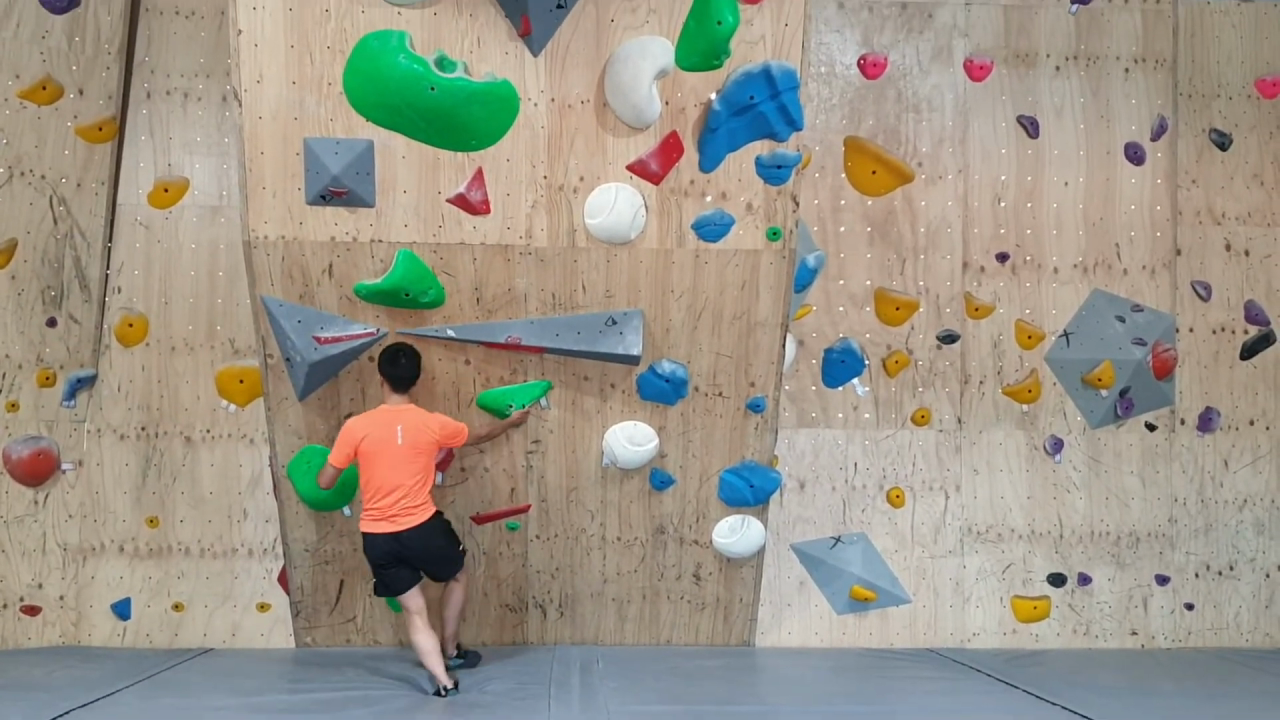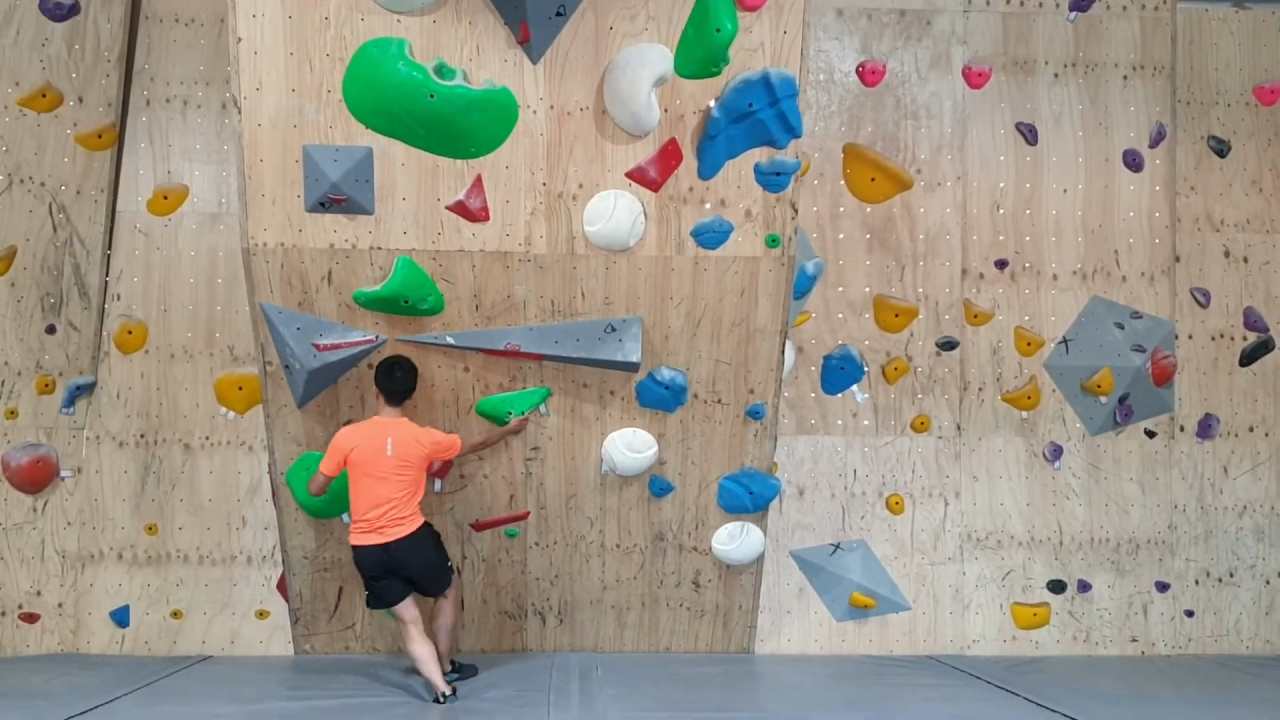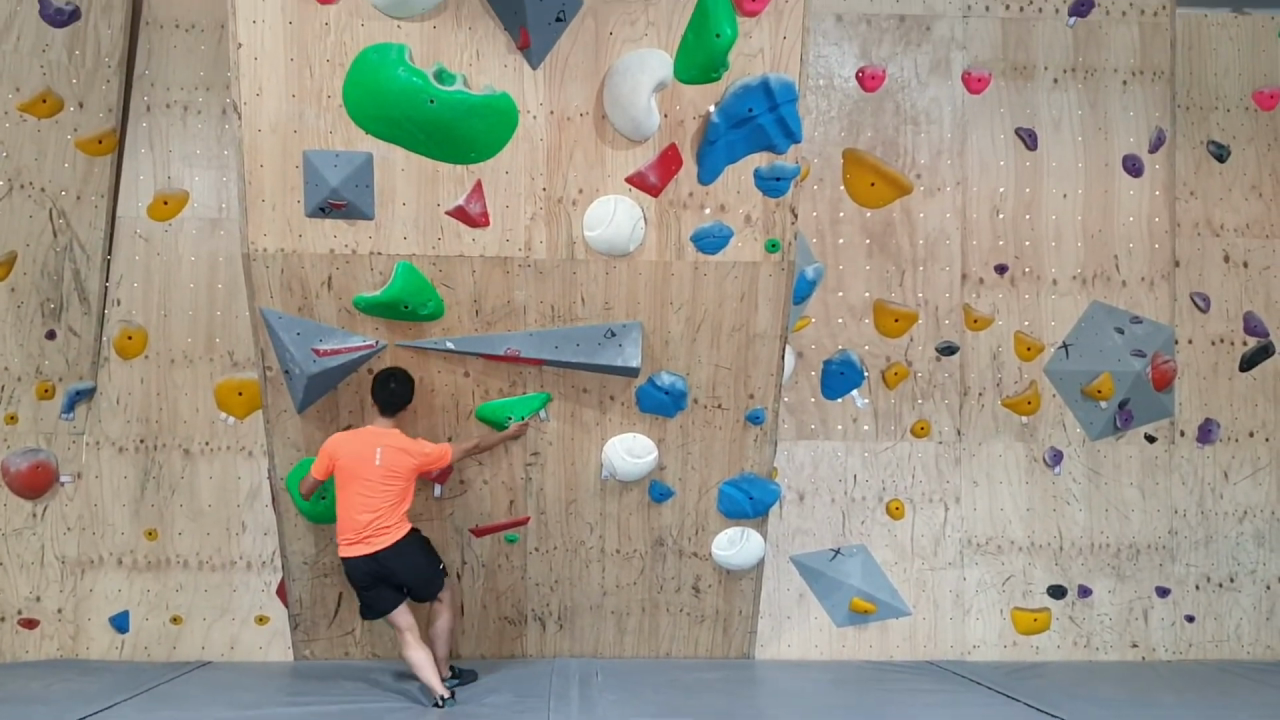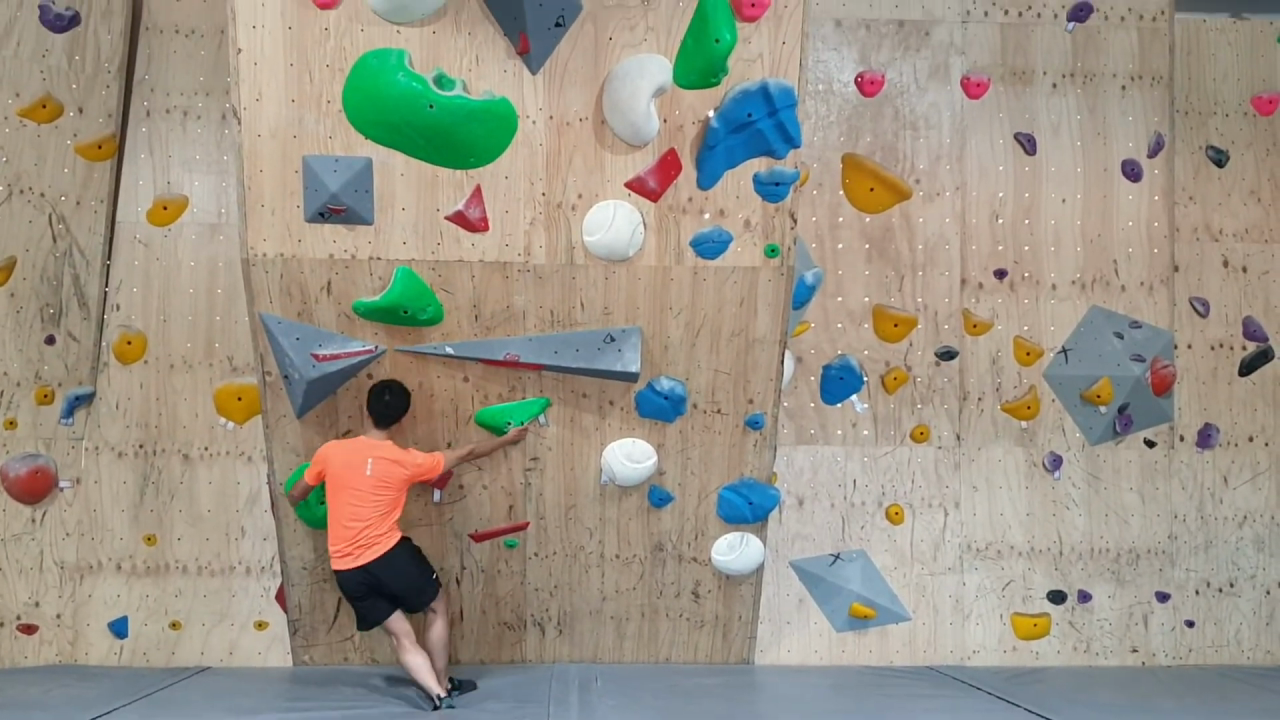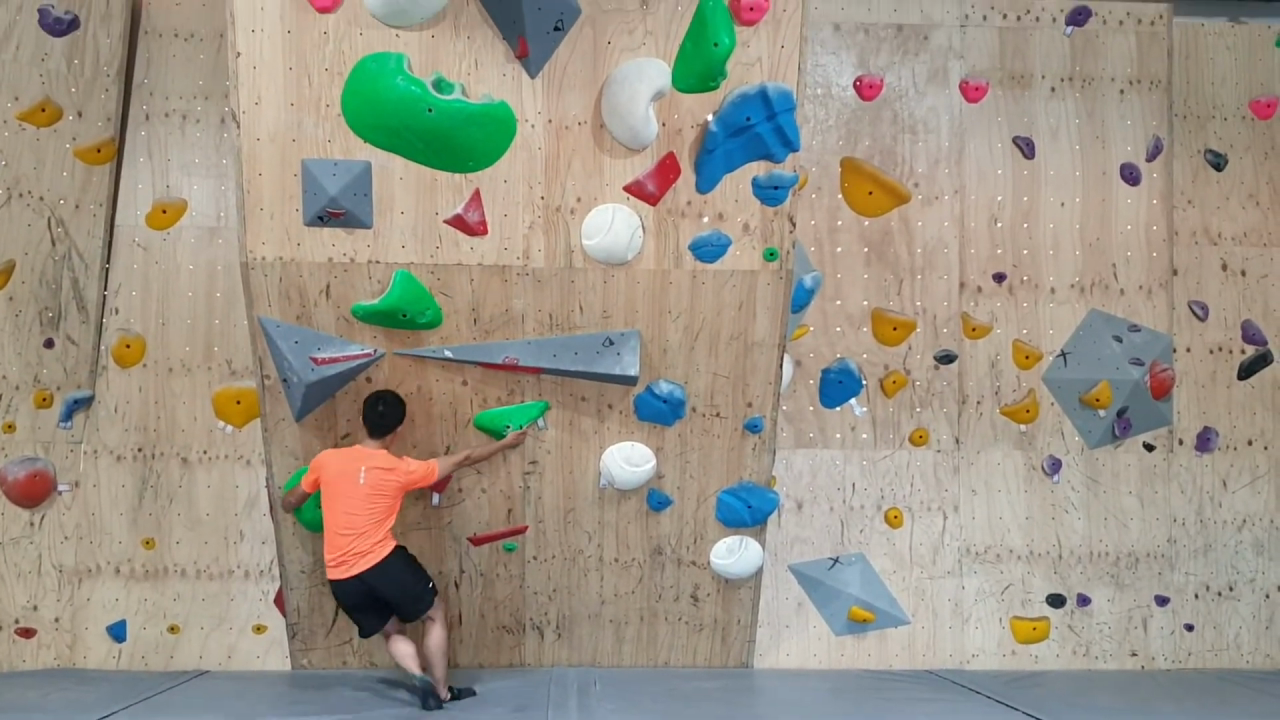
dt=0.1s
person 1, frame 1
left shoulder: (356, 426)
right shoulder: (435, 424)
left elbow: (325, 482)
right elbow: (480, 435)
left wrist: (326, 475)
right wrist: (511, 423)
left hip: (378, 537)
right hip: (423, 526)
left knee: (415, 612)
right knee: (457, 577)
left ankle: (444, 682)
right ankle: (451, 650)
person 1, frame 2
left shoulder: (347, 437)
right shoulder: (426, 439)
left elbow: (317, 488)
right elbow: (475, 443)
right wrist: (509, 429)
left hip: (366, 550)
right hip: (411, 538)
left knee: (410, 622)
right knee: (448, 593)
left ankle: (443, 689)
right ankle: (447, 668)
person 1, frame 3
left shoulder: (337, 444)
right shoulder: (416, 451)
left elbow: (305, 491)
right elbow: (469, 448)
left wrist: (314, 484)
right wrist: (507, 435)
left hip: (355, 560)
right hip: (400, 546)
left knee: (405, 629)
right knee: (444, 595)
left ankle: (441, 693)
right ankle: (445, 674)
person 1, frame 4
left shoulder: (330, 452)
right shoulder: (408, 462)
left elbow: (296, 495)
right elbow: (466, 453)
left wrist: (294, 496)
right wrist: (507, 439)
left hip: (346, 572)
right hip: (389, 556)
left knee: (400, 633)
right knee: (437, 608)
left ankle: (437, 694)
right ankle: (444, 685)
person 1, frame 5
left shoulder: (325, 461)
right shoulder: (402, 470)
left elbow: (290, 503)
right elbow: (462, 459)
left wrist: (289, 502)
right wrist: (505, 444)
left hip: (342, 581)
right hip: (384, 564)
left knee: (393, 632)
right knee: (435, 616)
left ankle: (419, 678)
right ankle: (442, 692)
